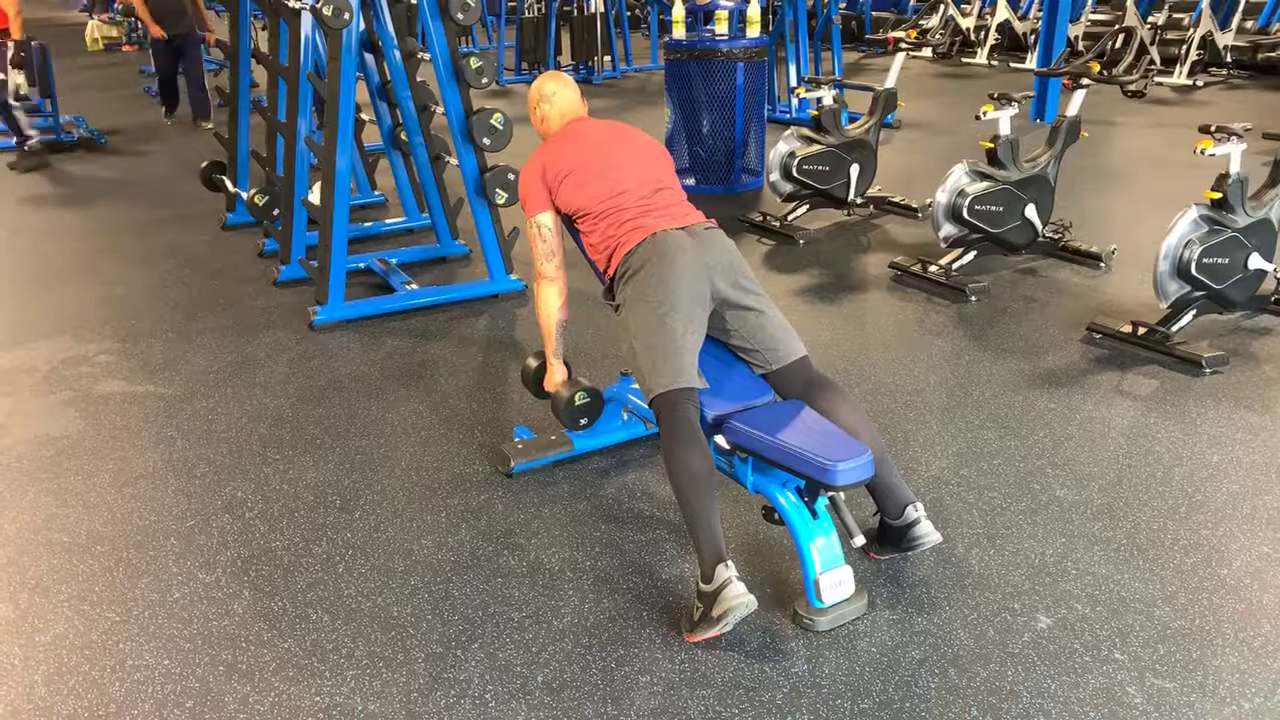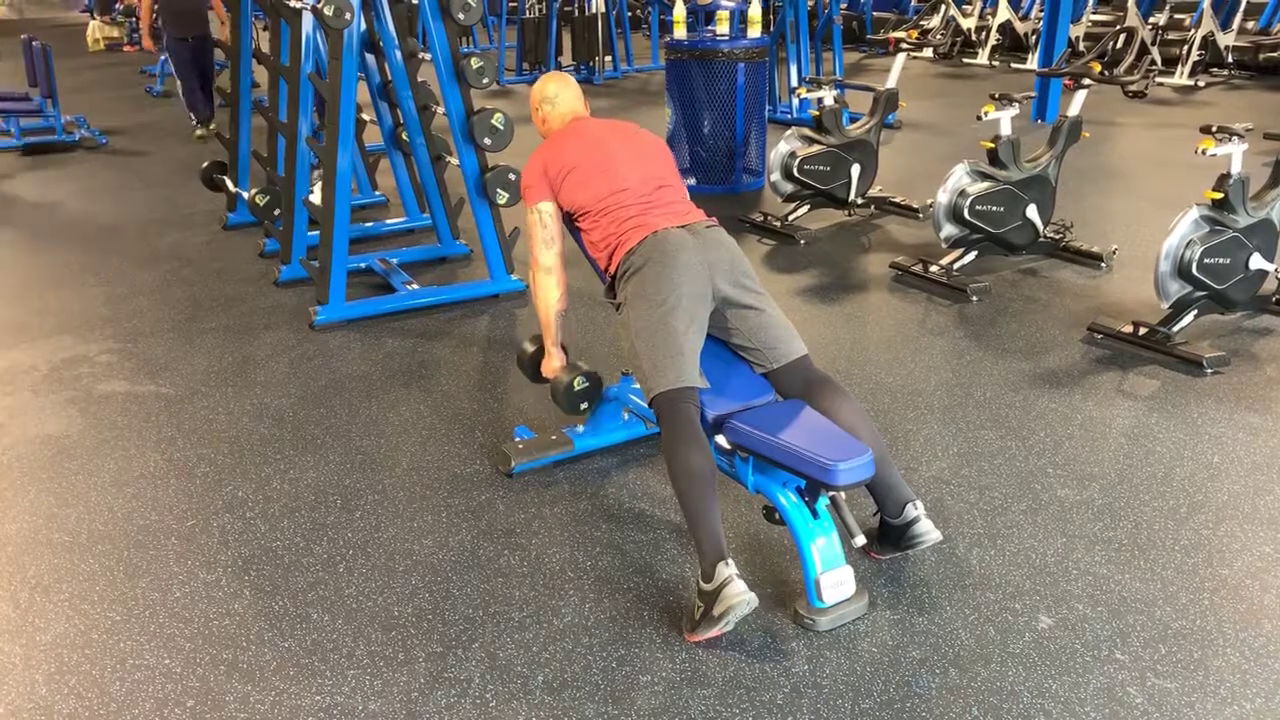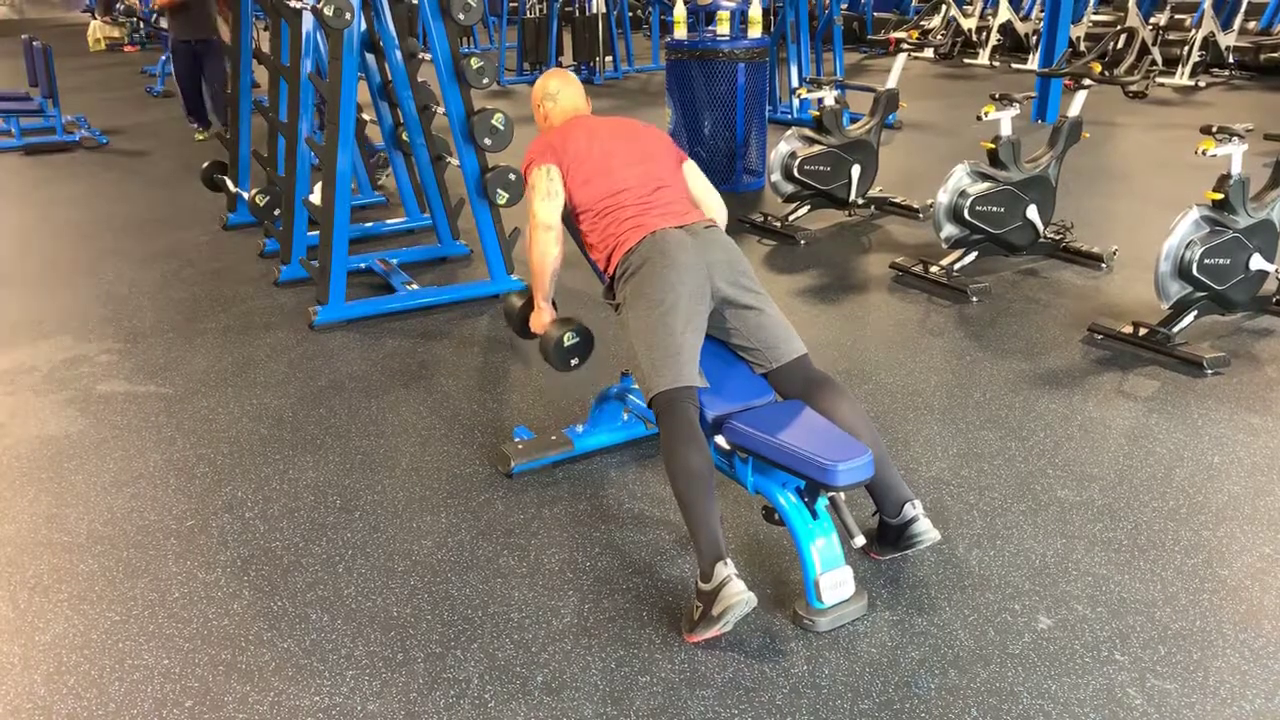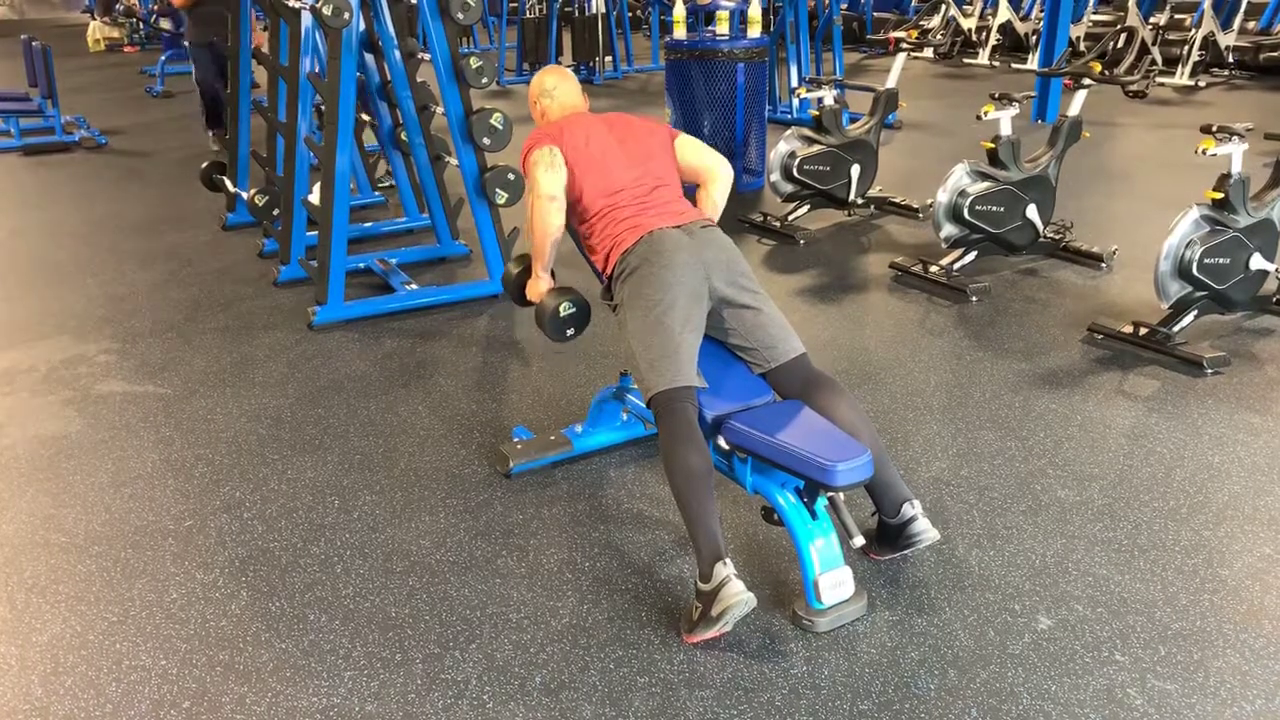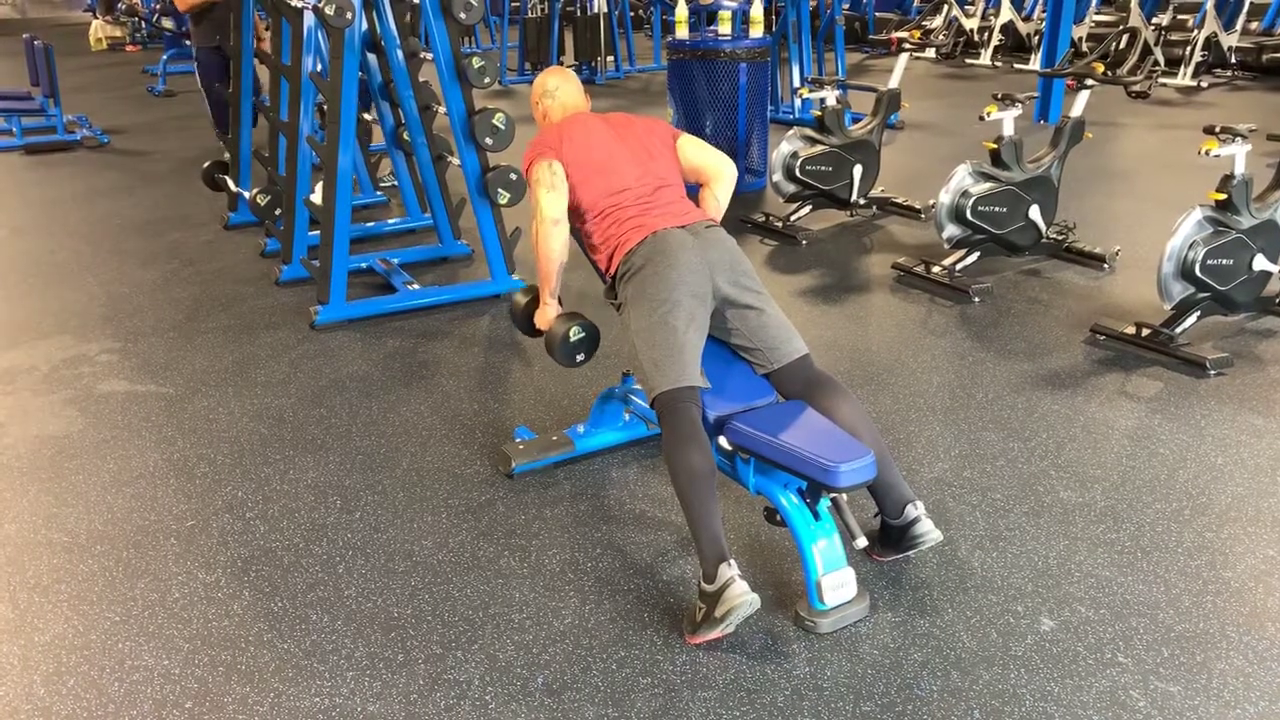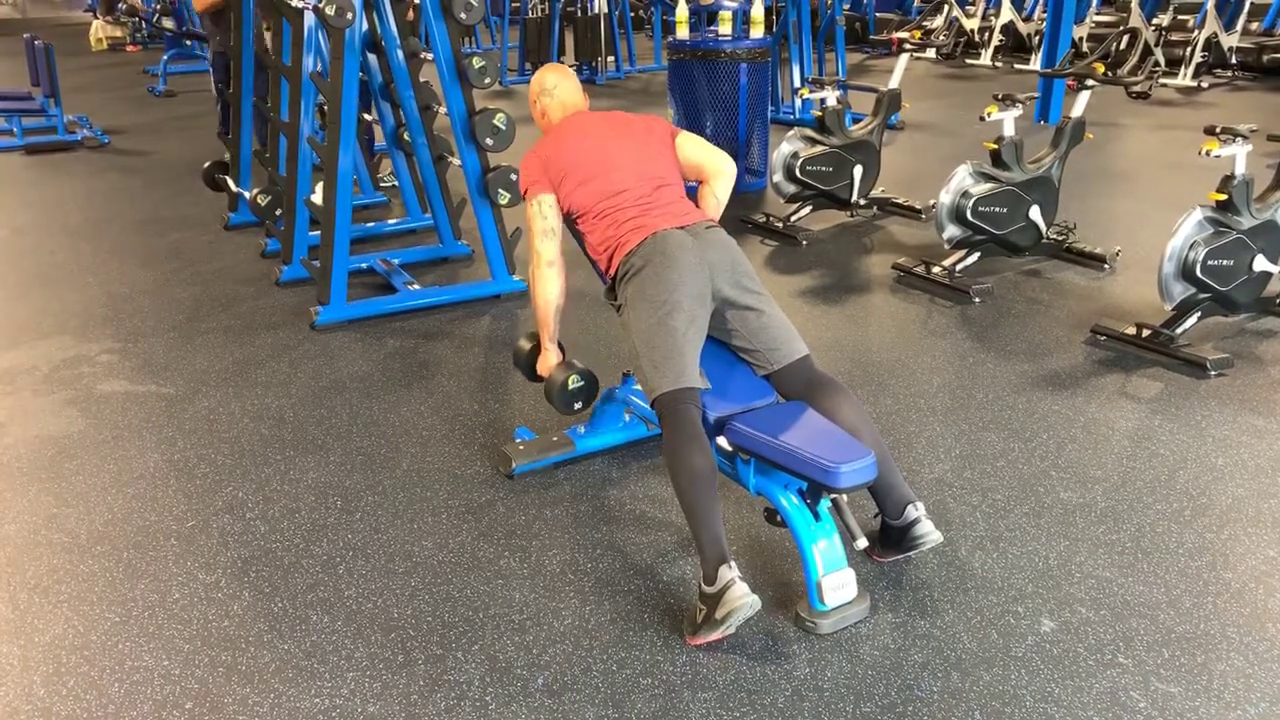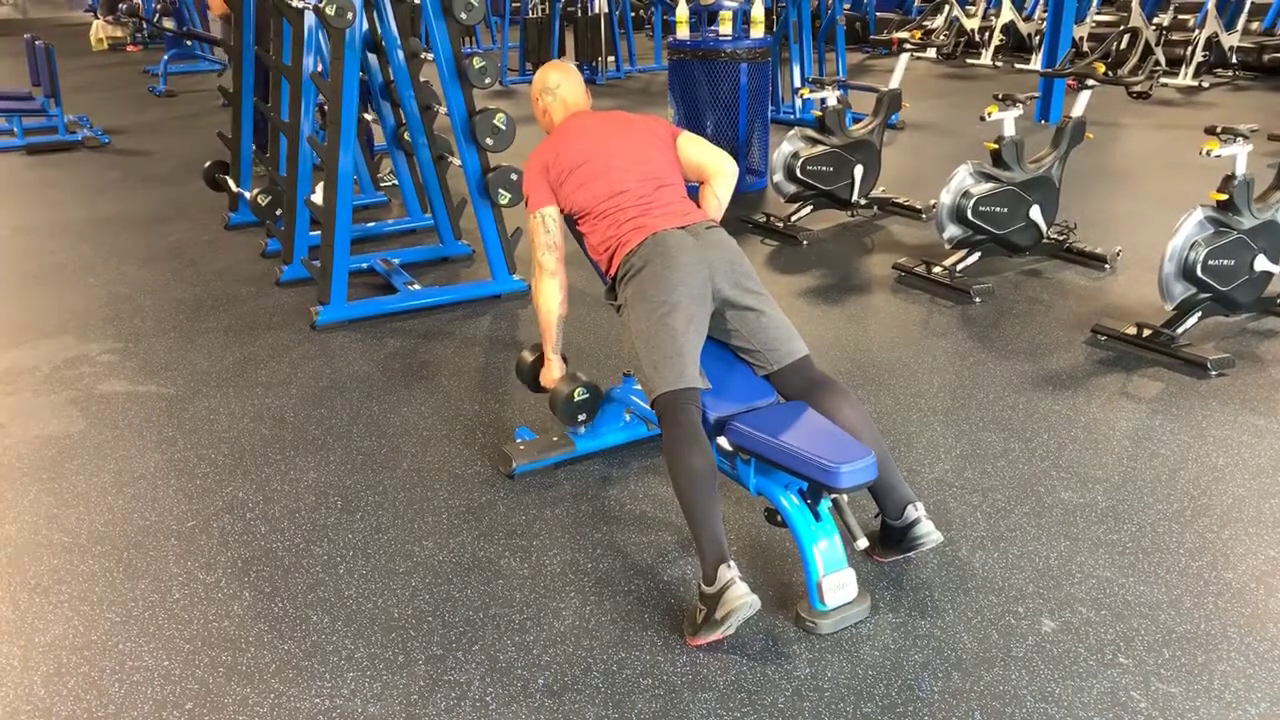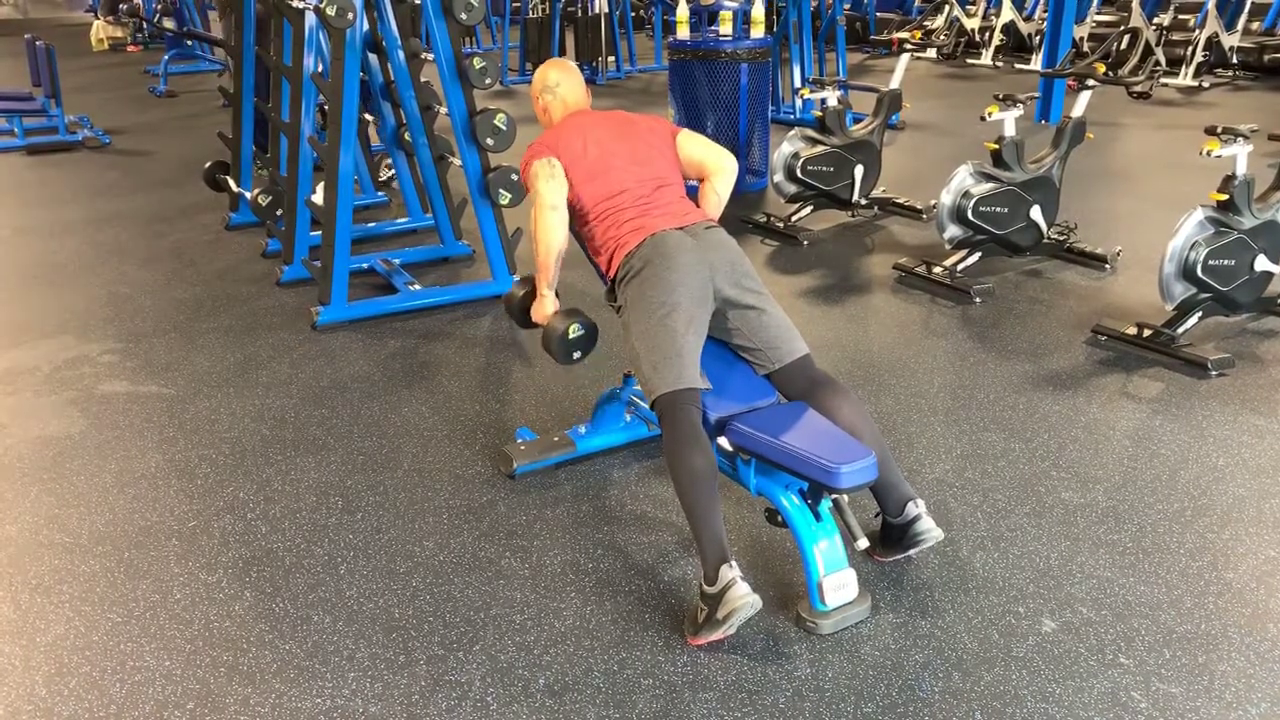
dt=0.5s
person 1, frame 1
left shoulder: (539, 168)
right shoulder: (640, 137)
left elbow: (551, 277)
left wrist: (555, 362)
left hip: (650, 263)
right hip: (713, 244)
left knee: (676, 408)
right knee: (803, 378)
left ankle: (718, 578)
right ankle: (903, 513)
person 1, frame 2
left shoulder: (542, 163)
right shoulder: (642, 135)
left elbow: (548, 267)
left wrist: (553, 347)
left hip: (652, 260)
right hip: (715, 241)
left knee: (677, 407)
right knee: (804, 376)
left ankle: (719, 576)
right ankle: (902, 511)
person 1, frame 3
left shoulder: (548, 146)
right shoulder: (646, 130)
left elbow: (546, 226)
left wrist: (542, 305)
right wrist: (707, 283)
left hip: (650, 259)
right hip: (713, 243)
left knee: (676, 407)
right knee: (802, 375)
left ankle: (718, 576)
right ankle: (902, 511)
person 1, frame 4
left shoulder: (546, 138)
right shoulder: (643, 125)
left elbow: (549, 194)
right elbow: (718, 171)
left wrist: (540, 274)
left hip: (646, 260)
right hip: (710, 242)
left knee: (674, 407)
right knee: (801, 376)
left ankle: (716, 576)
right ankle: (900, 511)
person 1, frame 5
left shoulder: (546, 144)
right shoulder: (645, 124)
left elbow: (553, 216)
right elbow: (721, 171)
left wrist: (549, 299)
left hip: (650, 261)
right hip: (714, 241)
left knee: (677, 407)
right knee: (803, 376)
left ankle: (720, 577)
right ankle: (902, 512)
person 1, frame 6
left shoulder: (541, 156)
right shoulder: (646, 123)
left elbow: (547, 261)
right elbow: (721, 168)
left wrist: (549, 345)
left hip: (649, 263)
right hip: (713, 243)
left knee: (679, 409)
right knee: (804, 377)
left ankle: (721, 578)
right ankle: (903, 513)
person 1, frame 7
left shoulder: (543, 161)
right shoulder: (647, 123)
left elbow: (550, 270)
right elbow: (722, 170)
left wrist: (552, 358)
left hip: (650, 262)
right hip: (715, 243)
left knee: (678, 410)
right knee: (804, 377)
left ankle: (720, 578)
right ankle: (904, 513)
person 1, frame 8
left shoulder: (545, 147)
right shoulder: (647, 123)
left elbow: (552, 203)
right elbow: (722, 166)
left wrist: (545, 292)
left hip: (649, 263)
right hip: (714, 244)
left knee: (679, 410)
right knee: (804, 376)
left ankle: (722, 579)
right ankle: (903, 510)
